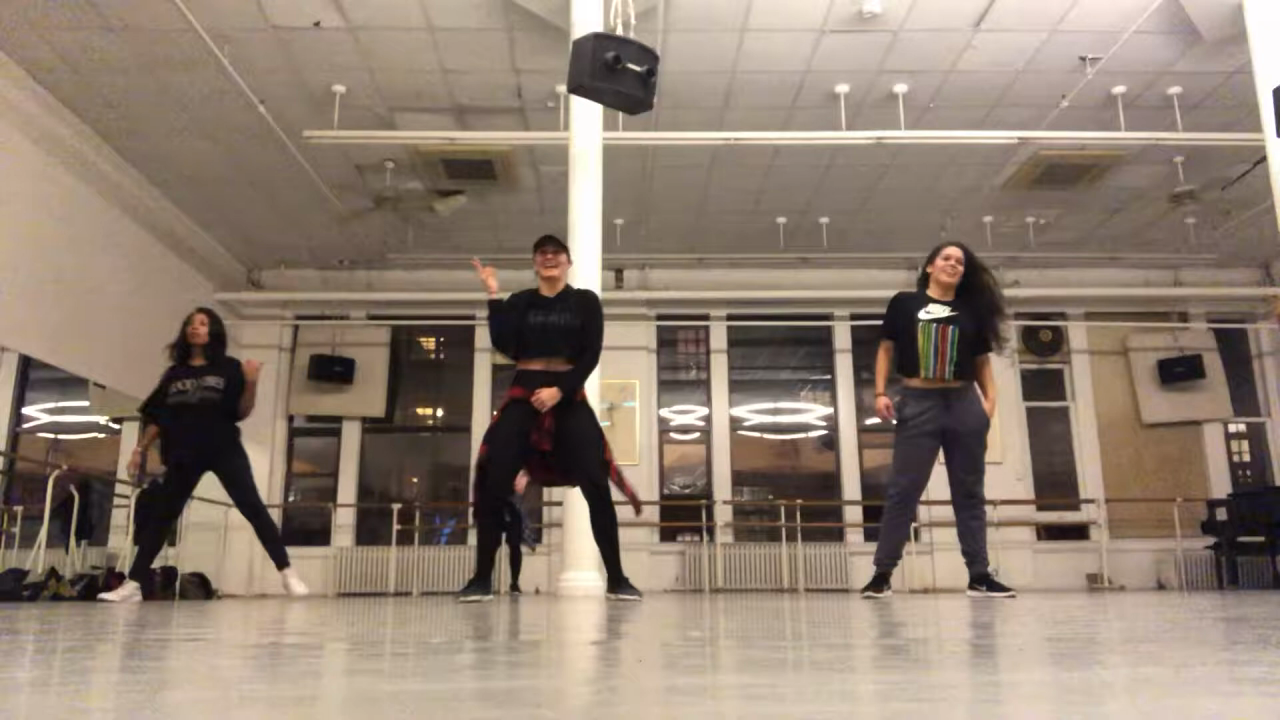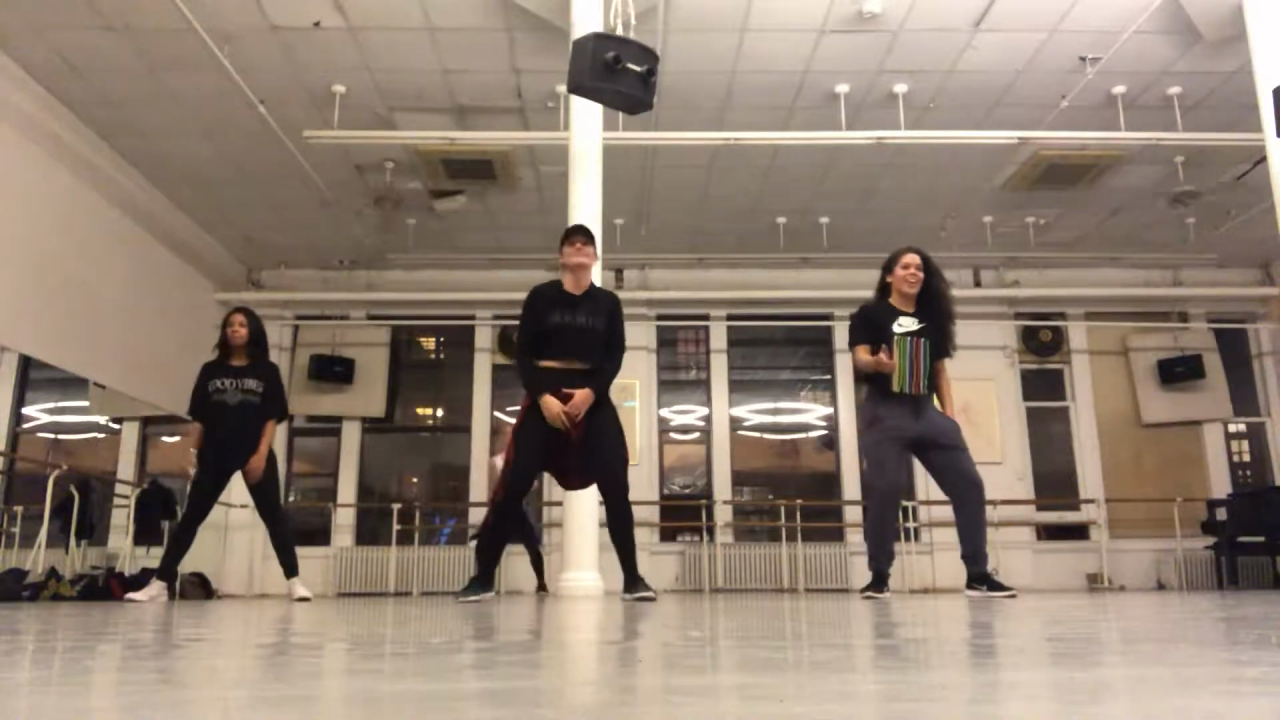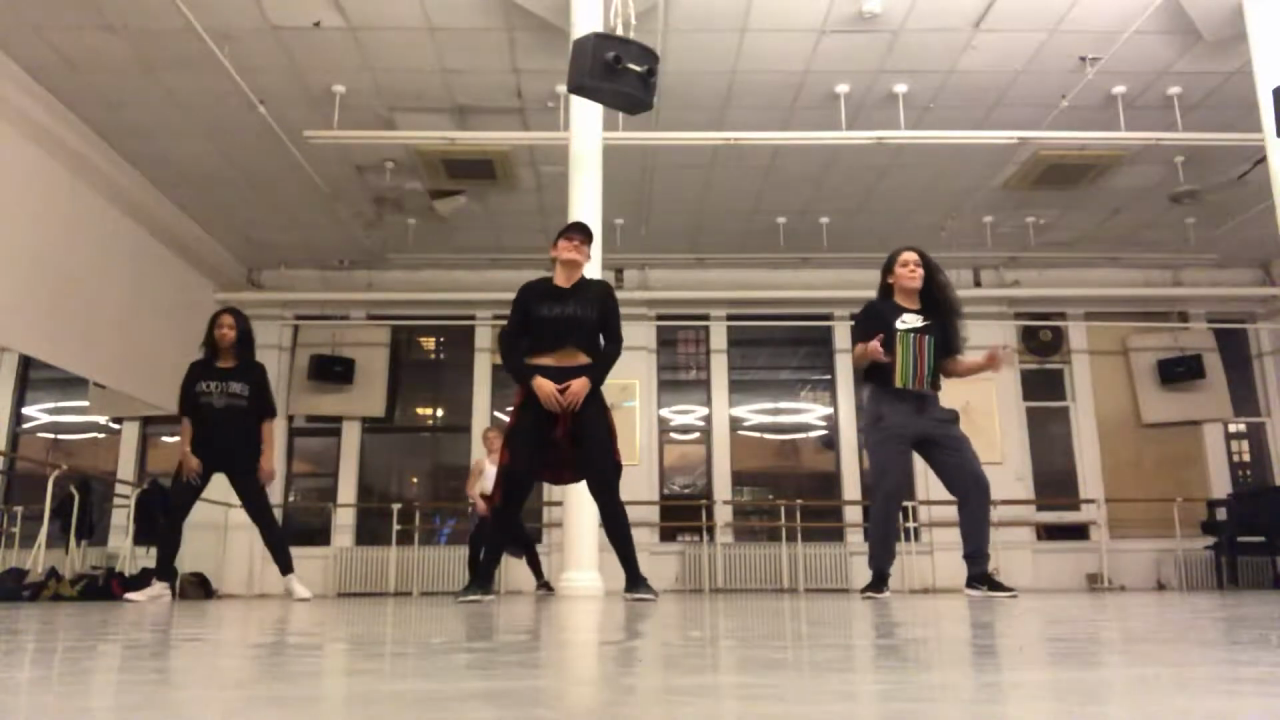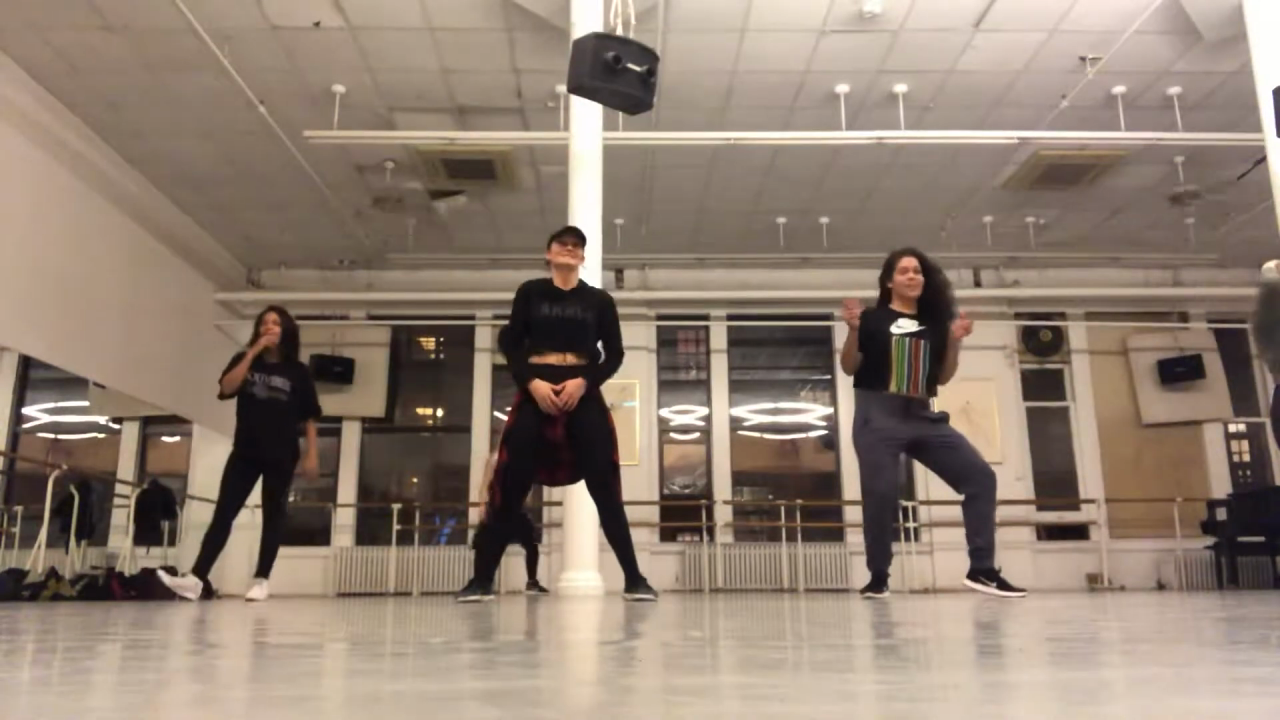
dt=1s
person 1, frame 1
left shoulder: (586, 301)
right shoulder: (520, 303)
left elbow: (591, 355)
right elbow: (503, 345)
left wrist: (560, 390)
right wrist: (493, 296)
left hip: (568, 397)
right hip: (523, 396)
left knee: (597, 484)
right knee: (493, 484)
left ankle: (616, 579)
right ankle: (482, 579)
person 1, frame 2
left shoulder: (608, 302)
right shoulder: (540, 297)
left elbow: (615, 356)
right elbow: (523, 353)
left wrist: (591, 392)
right wrist: (542, 395)
left hip: (591, 395)
right hip: (545, 393)
left knee: (614, 485)
right knee: (515, 485)
left ankle: (632, 579)
right ankle: (483, 577)
person 1, frame 3
left shoulder: (600, 292)
right shoulder: (532, 292)
left elbow: (613, 346)
right elbow: (509, 345)
left wrist: (590, 380)
right wrist: (532, 379)
left hip: (584, 393)
right hip: (537, 393)
left knee: (605, 488)
right knee: (513, 487)
left ankle: (634, 579)
right ankle: (482, 580)
person 1, frame 4
left shoulder: (599, 299)
right shoulder: (530, 292)
left elbow: (614, 353)
right elbow: (510, 345)
left wrist: (586, 381)
right wrist: (531, 382)
left hip: (583, 393)
right hip: (535, 393)
left knee: (604, 489)
right knee: (510, 488)
left ankle: (634, 579)
right ankle: (482, 579)
person 2, frame 1
left shoulder: (973, 311)
right shoulder: (904, 304)
left elbow: (982, 360)
right elbow: (886, 350)
left wrist: (990, 396)
right wrist: (880, 393)
left hip: (963, 403)
right hip: (918, 402)
left knee: (969, 491)
right knee: (904, 489)
left ankle: (979, 576)
right ankle: (882, 574)
person 2, frame 2
left shoulder: (932, 318)
right shoulder: (871, 314)
left elbow: (939, 369)
right elbow: (860, 358)
left wrist: (950, 413)
right wrist: (878, 363)
left hip: (925, 411)
right hip: (884, 411)
left knee: (969, 485)
right knee: (884, 491)
left ankle: (977, 575)
right ankle: (879, 577)
person 2, frame 3
left shoulder: (937, 315)
right shoulder: (875, 312)
left elbow: (950, 365)
right elbow: (857, 361)
left wrist: (984, 364)
right wrist: (868, 353)
left hip: (931, 410)
right hip: (888, 409)
left knee: (975, 484)
right knee: (888, 491)
left ankle: (978, 575)
right ankle: (879, 576)
person 2, frame 4
left shoulder: (933, 322)
right shoulder: (873, 318)
left elbow: (942, 377)
right elbow: (848, 367)
left wrist: (956, 342)
right wrist: (853, 330)
left hip: (922, 415)
right hip: (878, 415)
left knee: (980, 477)
right knee: (880, 493)
left ankle: (982, 570)
right ankle: (878, 576)
person 3, frame 1
left shoulder: (229, 367)
right shoulder: (174, 373)
left elbow: (240, 412)
right elbow: (157, 416)
left wrist: (249, 385)
right wrist: (139, 450)
left hip: (226, 451)
right hip: (183, 456)
left knee: (253, 509)
right knee: (161, 516)
left ankle: (288, 576)
right ankle: (133, 584)
person 3, frame 2
left shoulder: (267, 371)
right shoulder: (210, 371)
left elbow: (273, 417)
right elbow: (199, 417)
left wrist: (262, 453)
right wrist: (192, 451)
left hip: (255, 455)
right hip: (215, 455)
left knee: (274, 516)
right knee: (192, 516)
left ankle: (294, 582)
right ankle: (161, 583)
person 3, frame 3
left shoulder: (254, 372)
right shoulder: (198, 370)
left elbow: (266, 417)
right elbow: (187, 415)
left wrist: (268, 455)
right wrist: (186, 452)
left hip: (241, 456)
right hip: (200, 455)
left knee: (262, 515)
right knee: (173, 512)
left ankle: (291, 580)
right ankle: (161, 583)
person 3, frame 4
left shoulder: (297, 371)
right shoulder: (244, 359)
left elbow: (309, 416)
right elbow: (226, 388)
left wrist: (311, 454)
right wrist: (253, 352)
left hip: (281, 453)
right hip: (245, 450)
left knee: (273, 515)
right knee: (224, 511)
left ankle: (261, 581)
right ankle: (196, 580)
